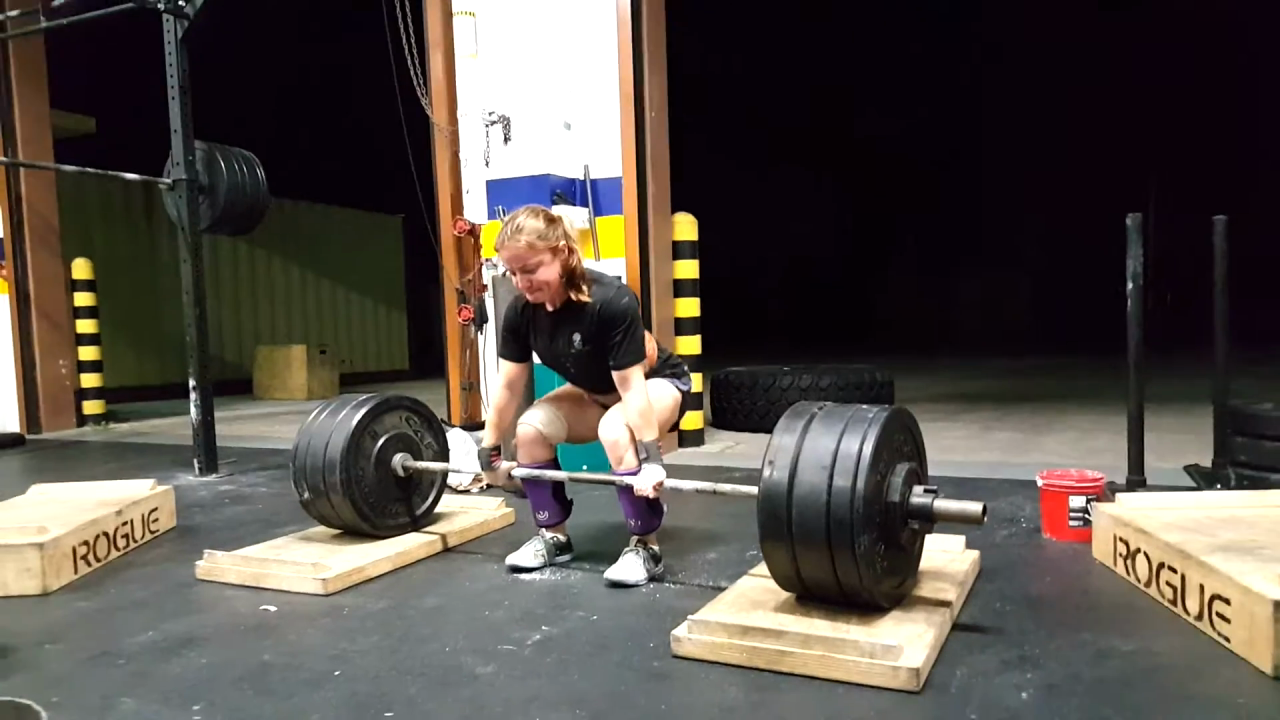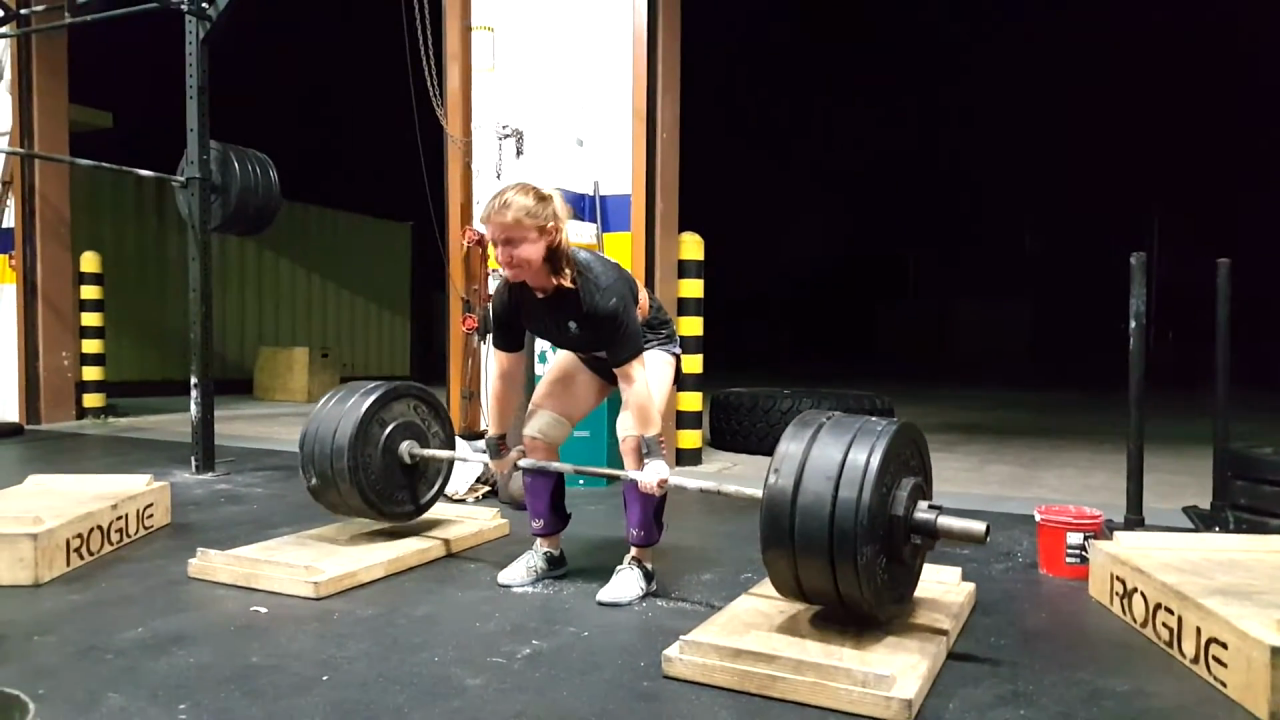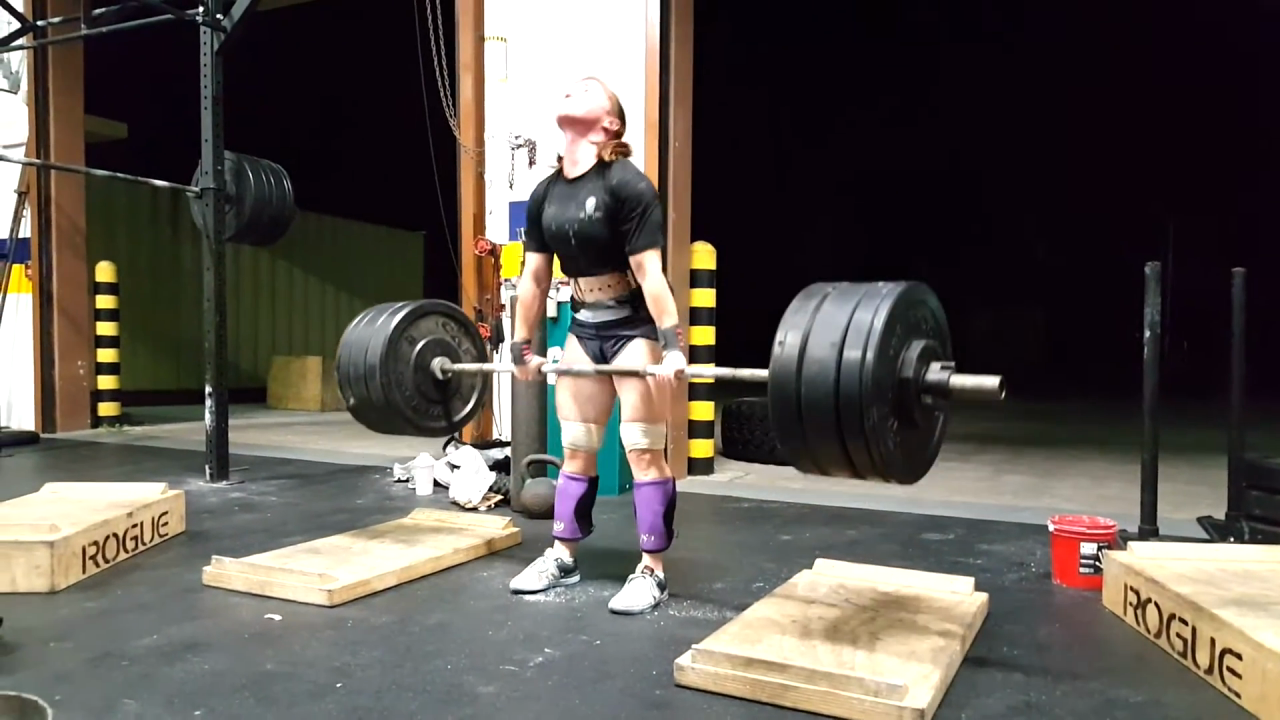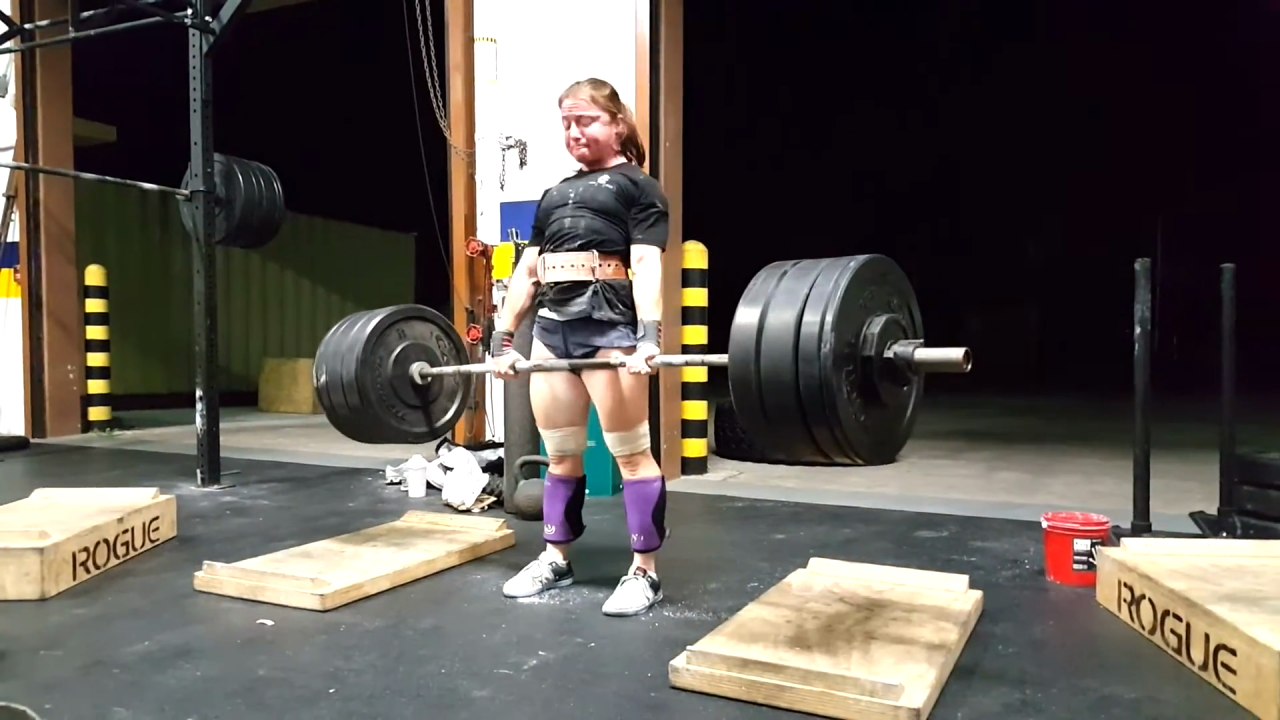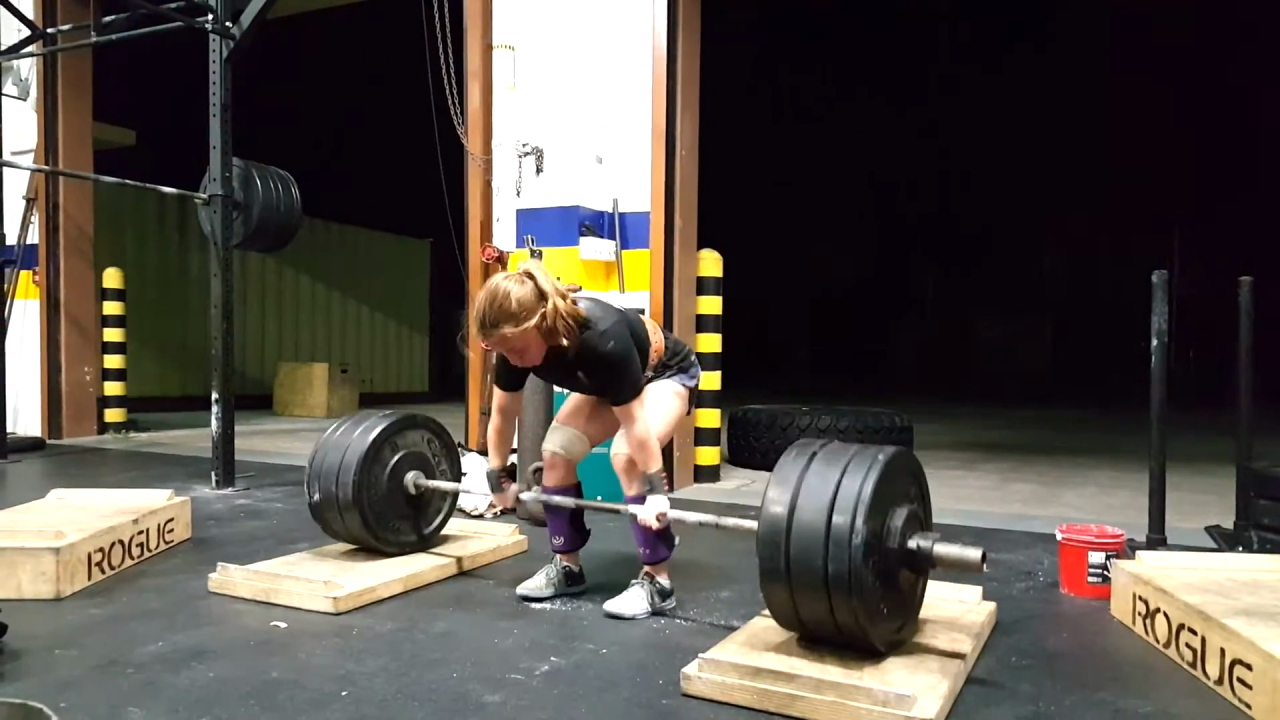
dt=1s
person 1, frame 1
left shoulder: (611, 301)
right shoulder: (521, 312)
left elbow: (633, 388)
right elbow: (508, 386)
left wrist: (651, 459)
right wrist: (489, 452)
left hip: (657, 382)
right hip: (594, 393)
left knee: (615, 431)
right knee: (531, 428)
left ankle: (645, 547)
right ankle: (553, 536)
person 1, frame 2
left shoulder: (600, 288)
right shoulder: (509, 296)
left elbow: (632, 379)
right elbow: (506, 374)
left wrist: (654, 457)
right wrist: (497, 443)
left hip: (647, 343)
right hip: (586, 350)
left knee: (633, 441)
right knee: (536, 435)
left ankle: (639, 564)
right ankle: (546, 550)
person 1, frame 3
left shoulder: (627, 185)
right shoulder: (544, 195)
left elbow: (650, 273)
right elbow: (533, 278)
left wrist: (672, 346)
right wrist: (521, 347)
left hip: (636, 324)
right hip: (585, 325)
left knee: (643, 447)
right knee: (575, 447)
left ankle: (651, 571)
right ankle: (562, 557)
person 1, frame 4
left shoulder: (639, 187)
right shoulder: (556, 192)
left elbow: (647, 266)
right elbow: (527, 271)
left wrist: (649, 334)
right wrist: (502, 339)
left hip: (607, 321)
right hip: (550, 323)
left knee: (630, 451)
right knee: (560, 453)
left ankle: (644, 571)
right ankle: (555, 558)
person 1, frame 5
left shoulder: (602, 338)
right shoulder: (516, 342)
left elbow: (635, 420)
right elbow: (502, 412)
left wrist: (656, 491)
right wrist: (497, 476)
left hip: (665, 373)
right hip: (603, 384)
left knee: (627, 455)
right knee: (556, 452)
left ankle: (655, 580)
right ankle: (567, 565)
